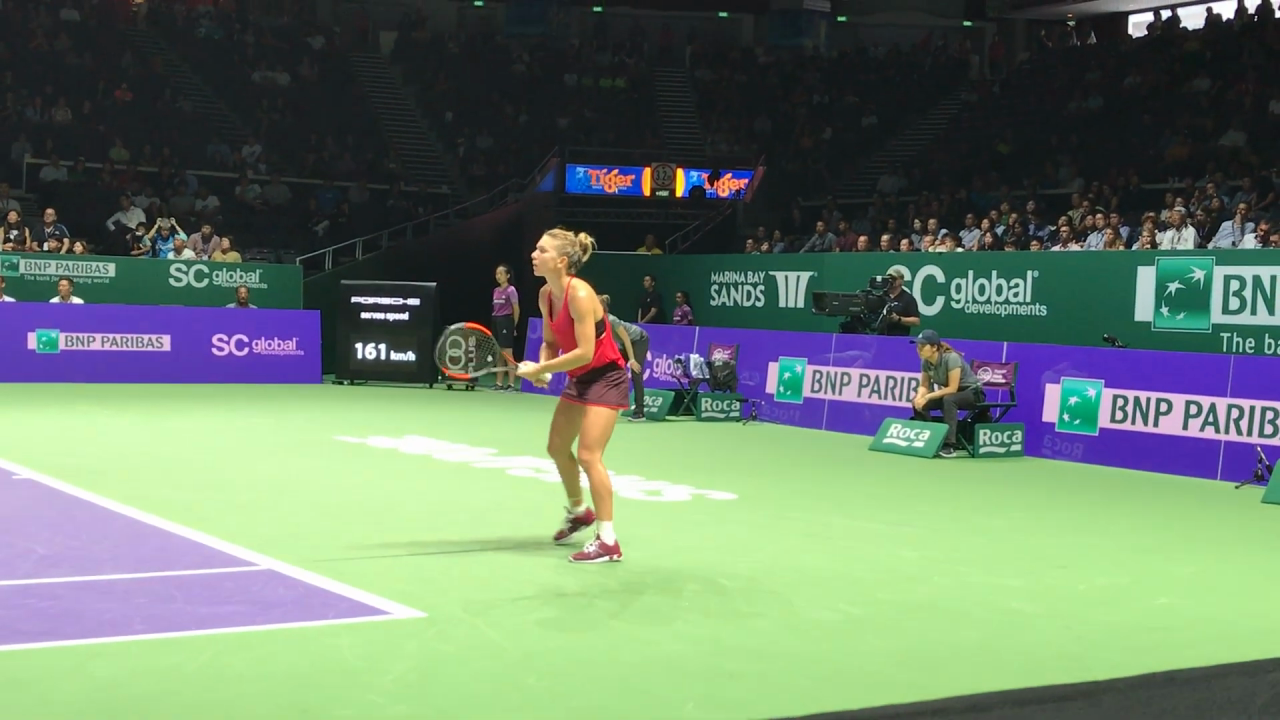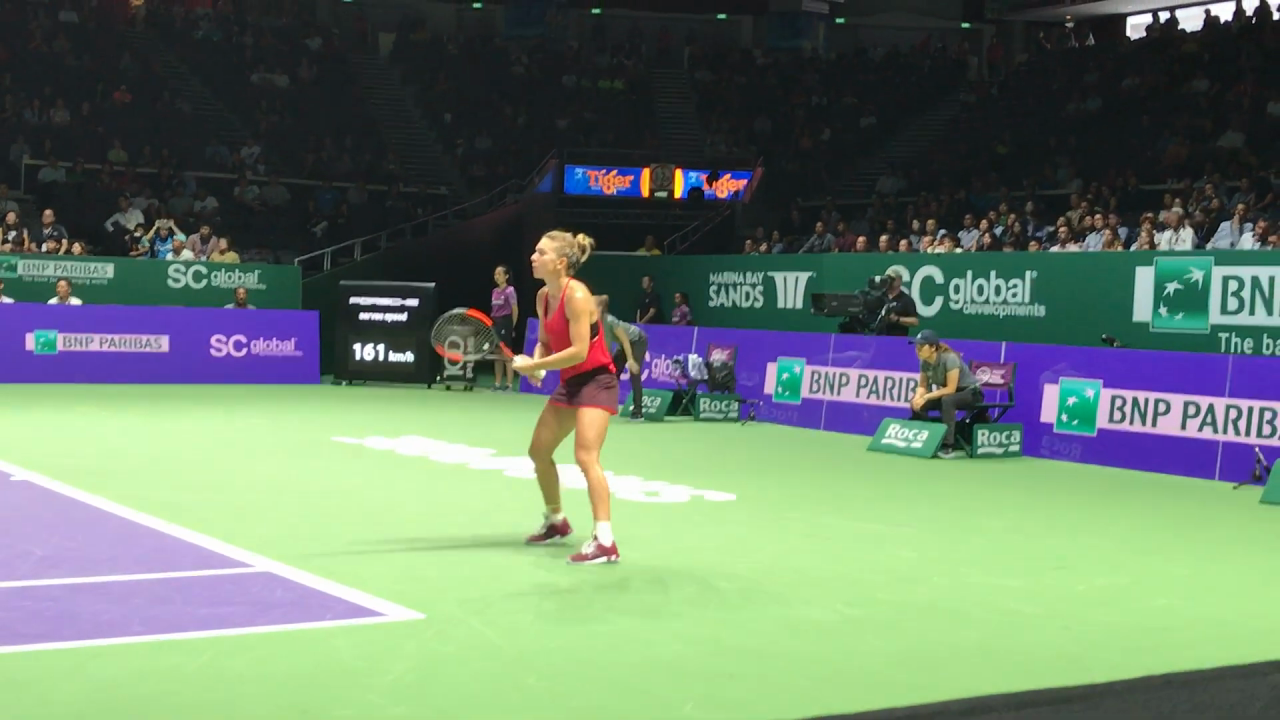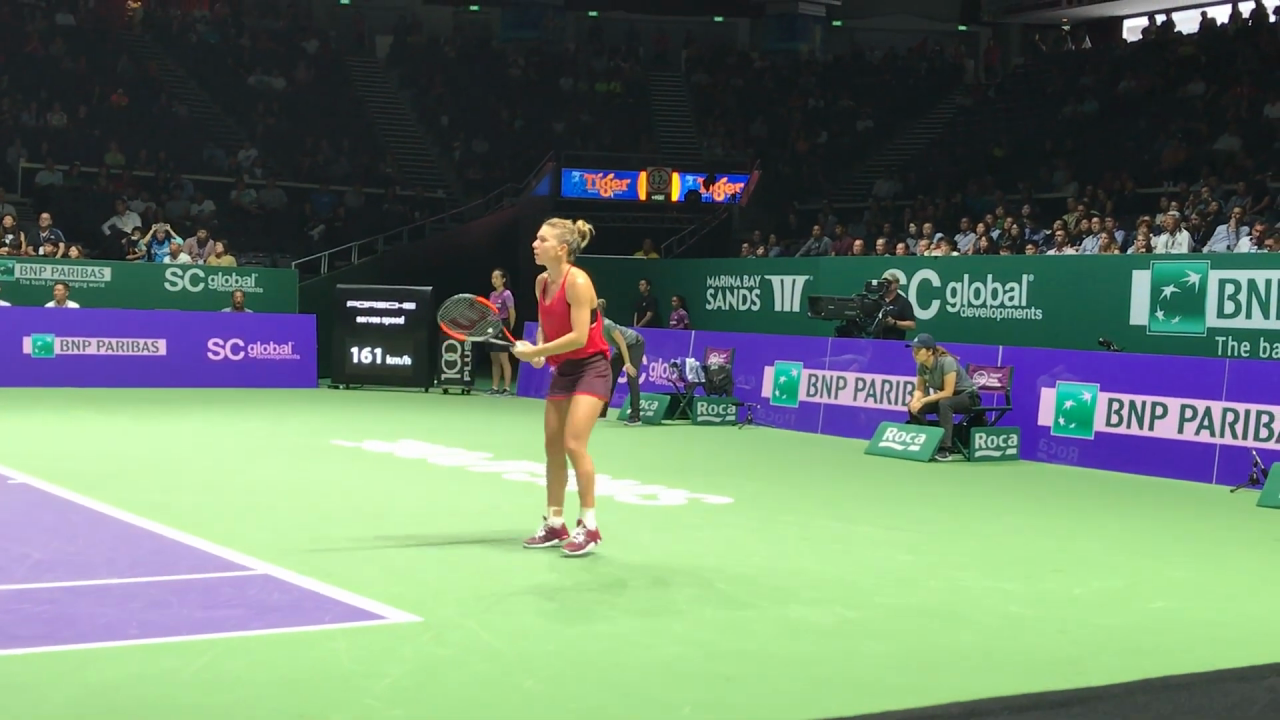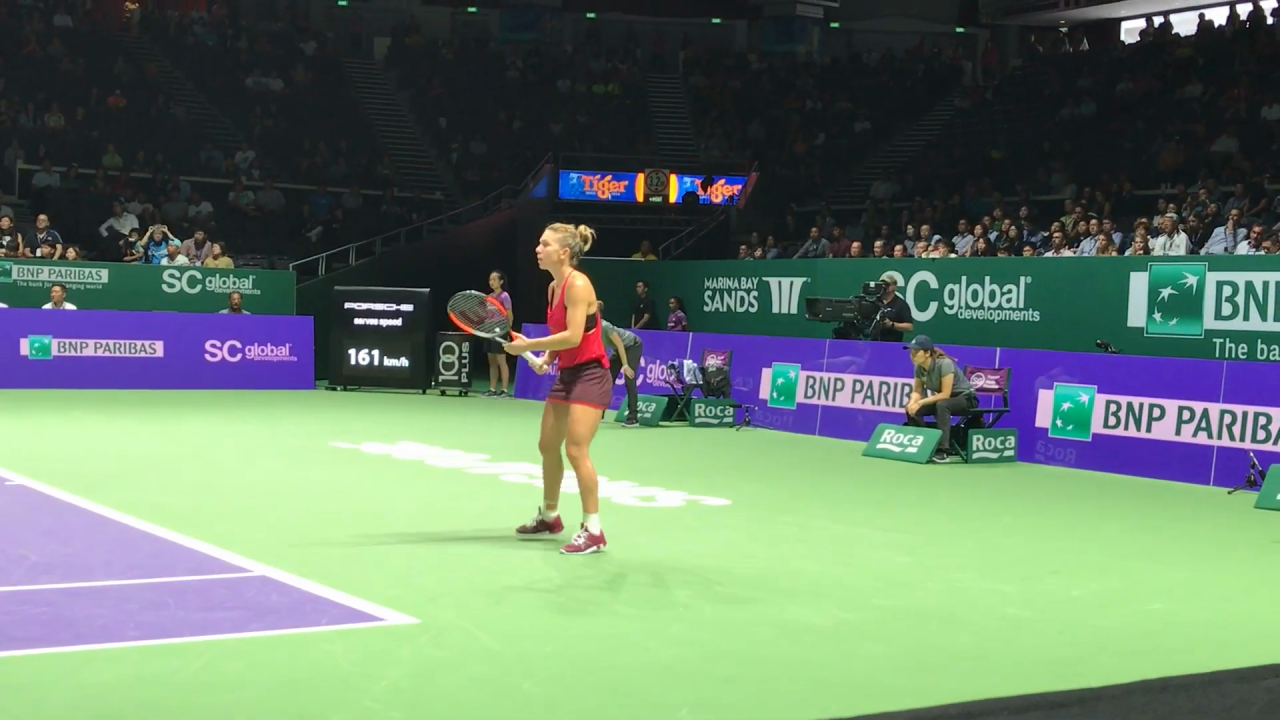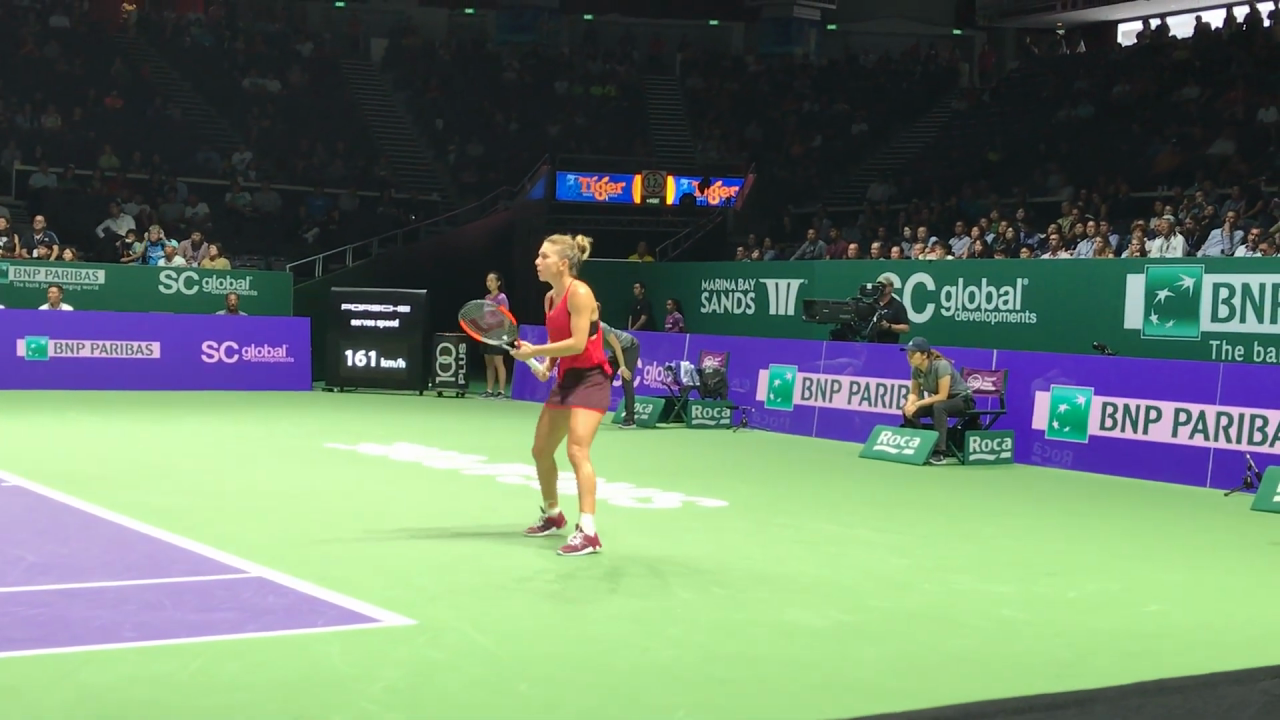
dt=0.2s
person 1, frame 1
left shoulder: (580, 294)
right shoulder: (545, 294)
left elbow: (585, 352)
right elbow: (551, 341)
left wrist: (540, 369)
right wrist: (542, 367)
left hip: (605, 378)
right hip: (579, 379)
left knee: (588, 456)
right knee: (556, 448)
left ankle: (608, 542)
right ankle: (579, 511)
person 1, frame 2
left shoulder: (577, 295)
right shoulder: (543, 296)
left elbow: (579, 351)
left wrist: (535, 366)
right wrist: (535, 365)
left hip: (596, 382)
right hip: (568, 383)
left knee: (586, 458)
right knee: (538, 451)
left ankle: (604, 542)
right ankle: (556, 520)
person 1, frame 3
left shoulder: (577, 281)
right shoulder: (542, 282)
left elbow: (580, 336)
left wrist: (535, 351)
right wrist: (538, 352)
left hip: (589, 369)
right hip: (564, 371)
left knee: (574, 444)
right knee: (553, 448)
left ankle: (588, 524)
right ankle: (555, 524)
person 1, frame 4
left shoulder: (578, 284)
right shoulder: (554, 287)
left elbow: (573, 337)
left wrist: (528, 345)
right wrist: (546, 358)
left hip: (589, 375)
right hip: (567, 374)
left knee: (576, 450)
right knee: (547, 446)
left ankle: (593, 531)
right ankle: (548, 517)
person 1, frame 5
left shoulder: (579, 293)
right shoulder: (550, 297)
left elbow: (578, 344)
left wrist: (534, 352)
right wrist: (547, 364)
left hip: (590, 381)
right hip: (565, 381)
left knee: (577, 454)
right knee: (540, 451)
left ankle: (588, 533)
right ankle: (552, 514)
